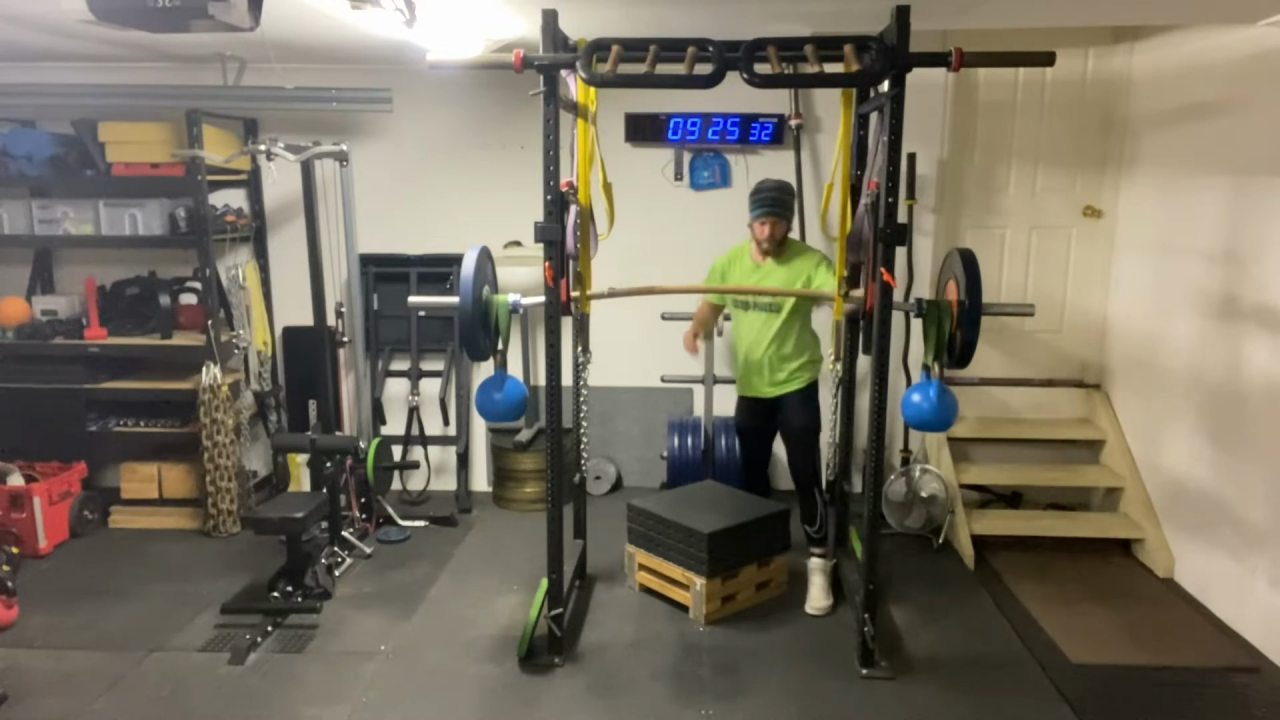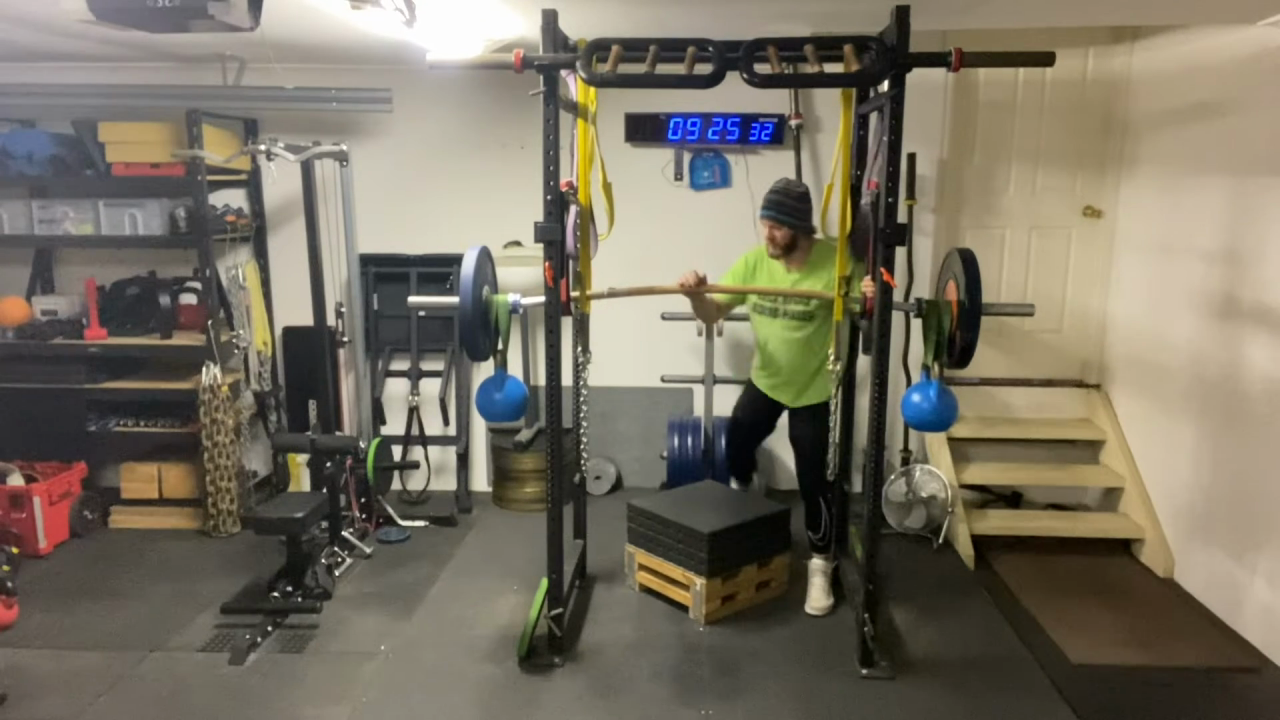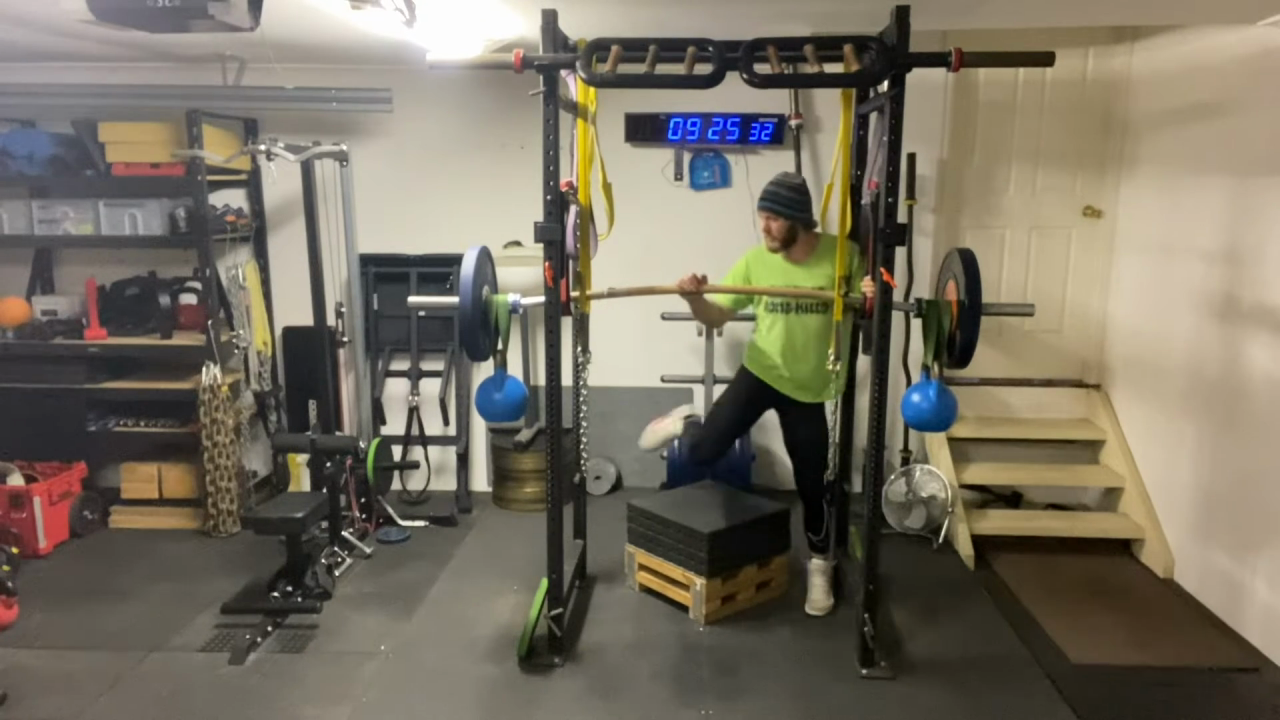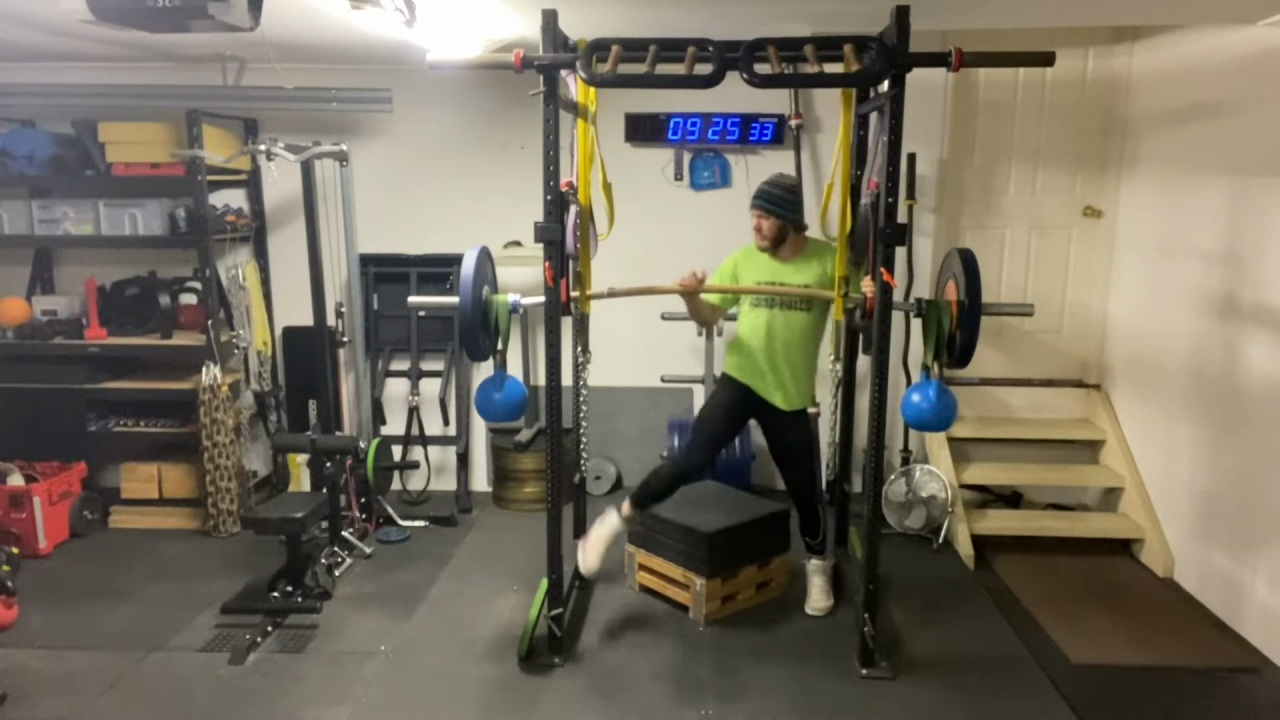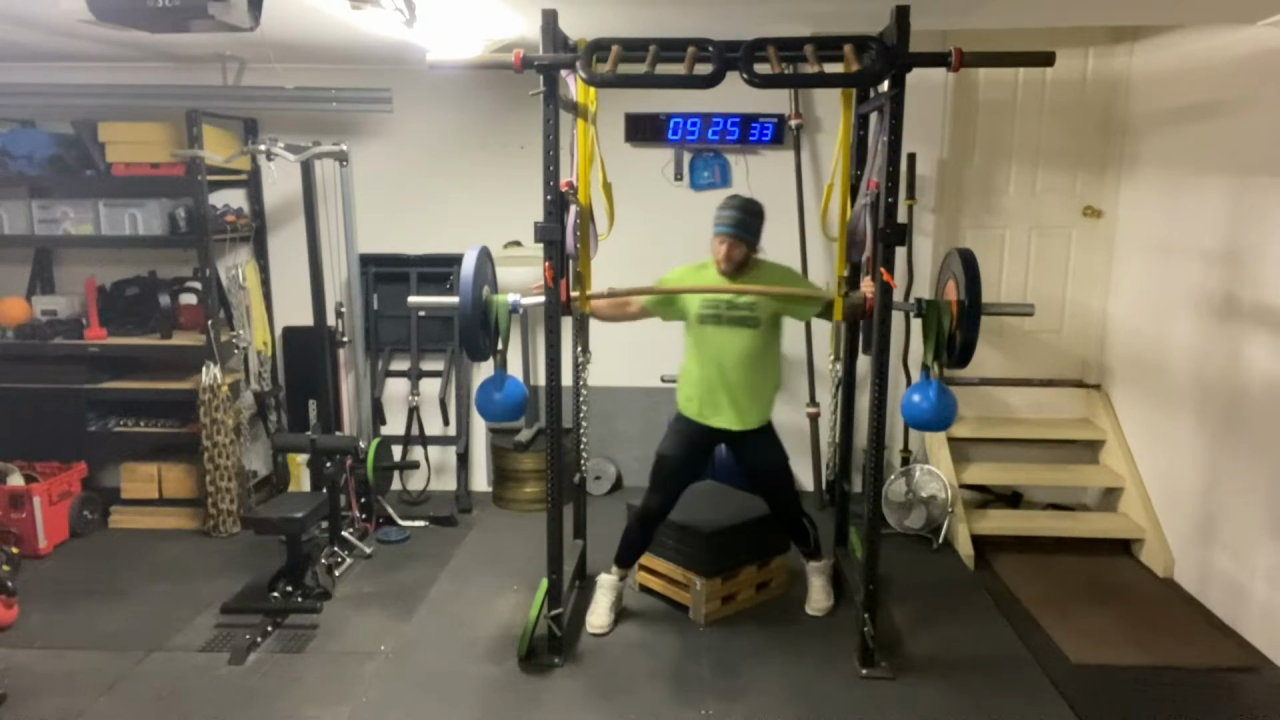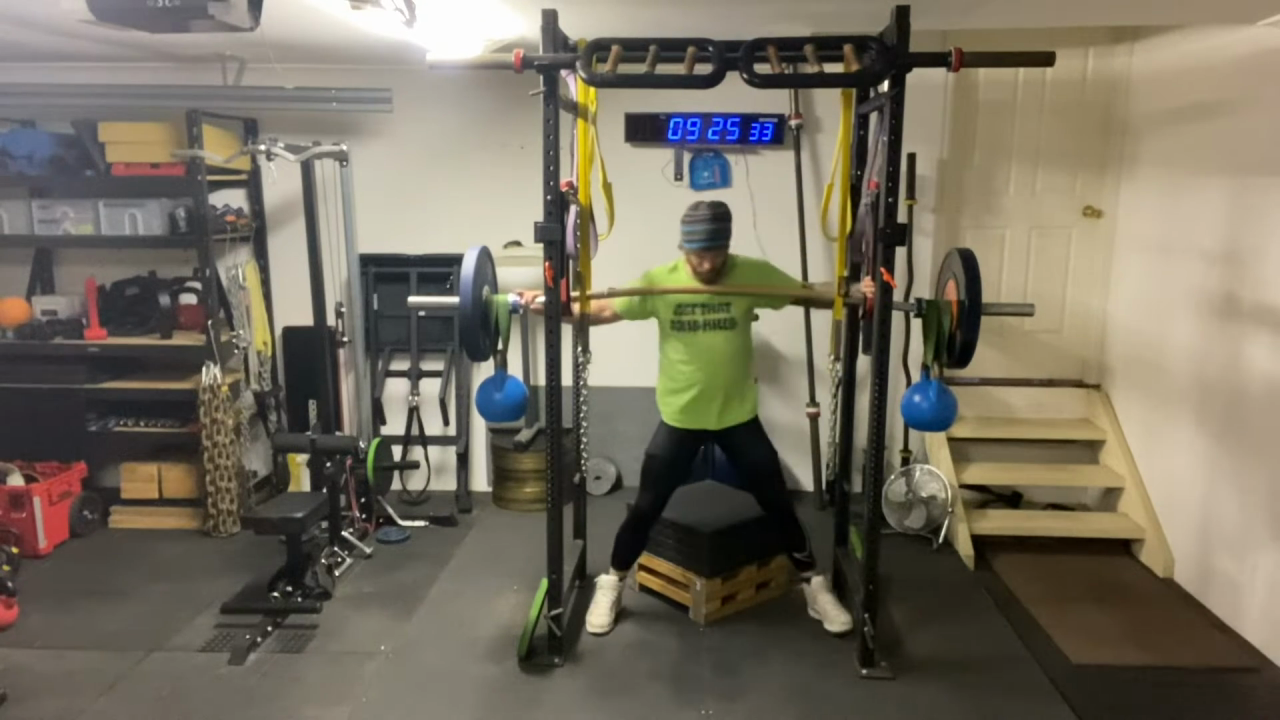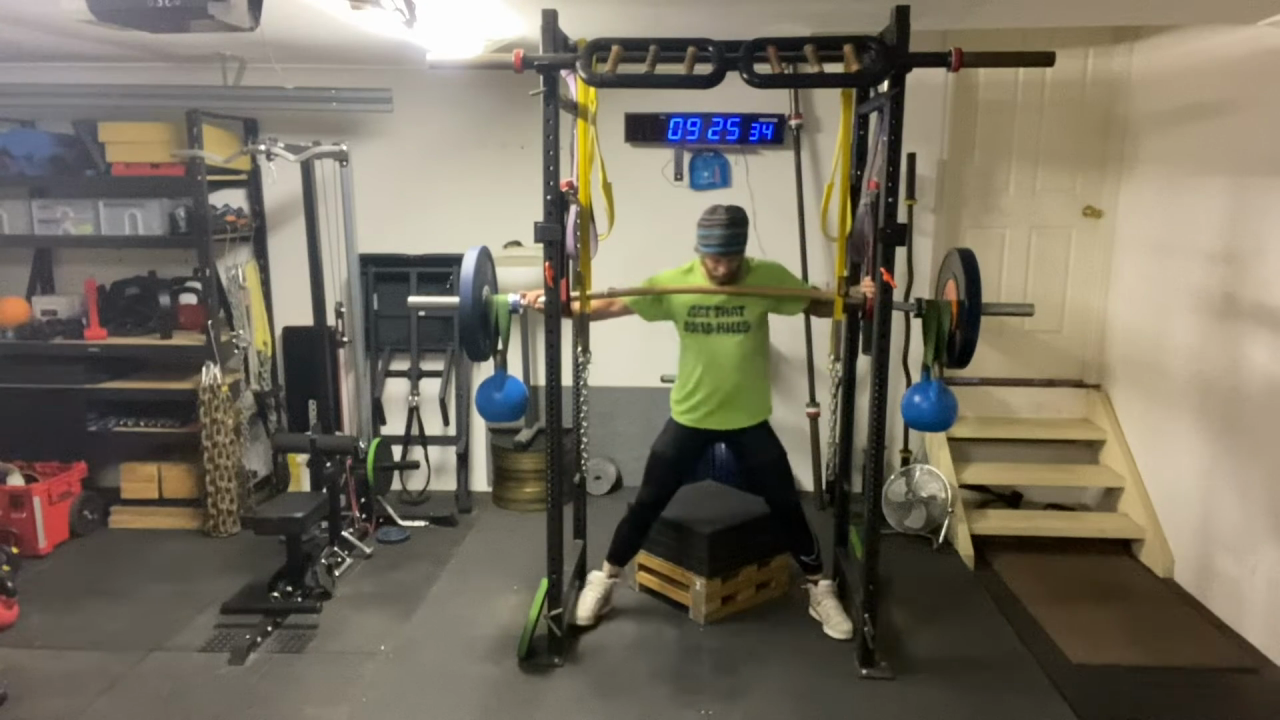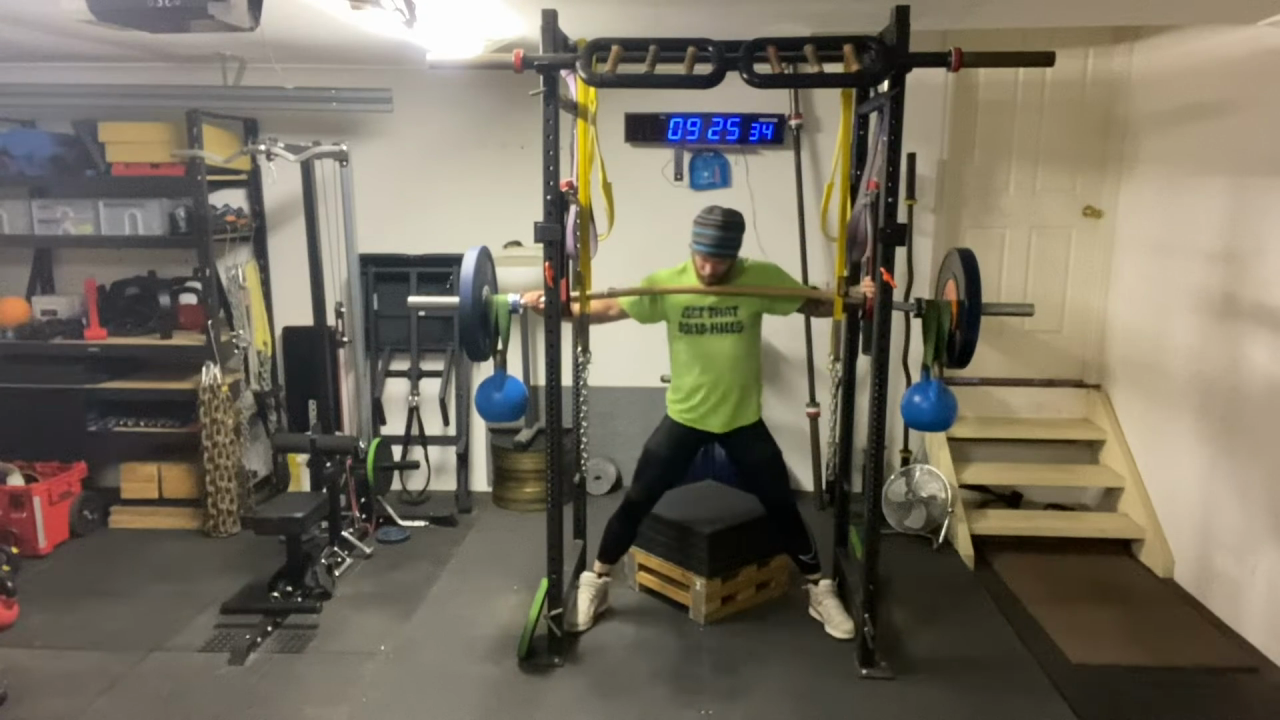
dt=0.3s
person 1, frame 1
left shoulder: (811, 262)
right shoulder: (731, 261)
right elbow: (709, 305)
right wrist: (696, 329)
left hip: (795, 385)
right hip: (750, 384)
left knee: (805, 475)
right knee: (753, 473)
left ankle: (819, 564)
person 1, frame 2
left shoulder: (836, 262)
right shoulder: (753, 261)
right elbow: (713, 312)
left wrist: (872, 297)
right wrist: (695, 294)
left hip: (812, 391)
right hip: (763, 382)
left knee: (812, 482)
right knee: (737, 455)
left ankle: (820, 566)
right ankle: (743, 489)
person 1, frame 3
left shoulder: (842, 256)
right shoulder: (755, 262)
right elbow: (716, 317)
left wrist: (873, 297)
right wrist: (694, 298)
left hip: (809, 388)
right hip: (762, 372)
left knee: (811, 484)
right knee: (706, 449)
left ankle: (820, 565)
right ankle: (684, 424)
person 1, frame 4
left shoulder: (829, 260)
right shoulder: (743, 260)
right elbow: (708, 316)
left wrist: (870, 297)
right wrist: (691, 296)
left hip: (790, 395)
right hip: (741, 380)
left knee: (805, 490)
right knee: (692, 462)
left ankle: (818, 567)
right ankle: (618, 518)
person 1, frame 5
left shoulder: (778, 280)
right shoulder: (683, 280)
left elbow: (830, 309)
right elbow: (627, 308)
left wrist: (862, 300)
left hip: (752, 420)
right hip: (695, 416)
left knee: (784, 506)
right knee: (654, 505)
left ankle: (817, 567)
right ankle: (612, 583)
person 1, frame 6
left shoulder: (753, 274)
right shoulder: (658, 282)
left elbow: (807, 293)
right elbow: (601, 310)
left wrist: (853, 293)
left hip: (738, 417)
right hip: (680, 417)
left knee: (778, 505)
right knee: (646, 508)
left ankle: (815, 586)
right ankle: (611, 585)
person 1, frame 7
left shoulder: (768, 278)
right shoulder: (672, 282)
left elbow: (819, 304)
right elbow: (611, 305)
left hip: (748, 418)
right hip: (690, 416)
left knee: (787, 507)
right knee: (647, 504)
left ankle: (820, 591)
right ankle: (603, 583)
person 1, frame 8
left shoulder: (762, 279)
right shoulder: (666, 283)
left elbow: (815, 303)
right elbow: (608, 308)
left wrist: (854, 296)
left hip: (743, 419)
right hip: (684, 417)
left knee: (782, 506)
right knee: (636, 502)
left ankle: (820, 591)
right ankle: (595, 584)
